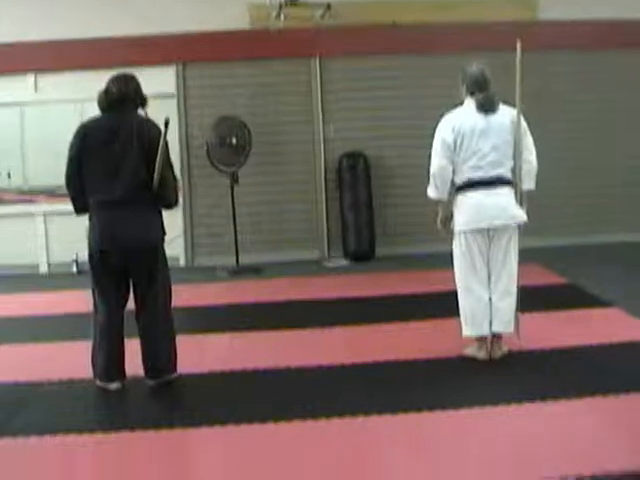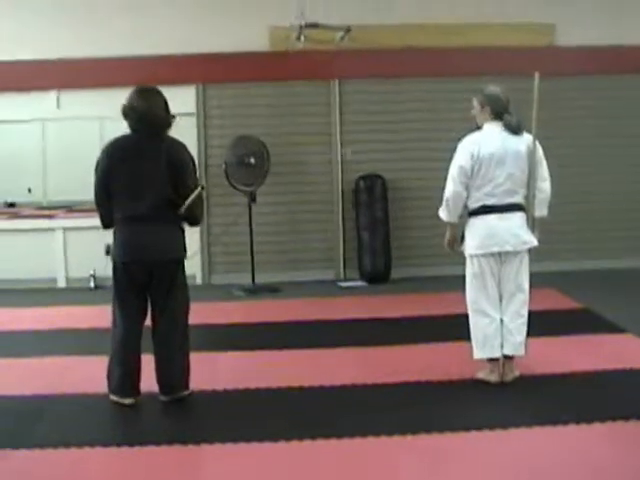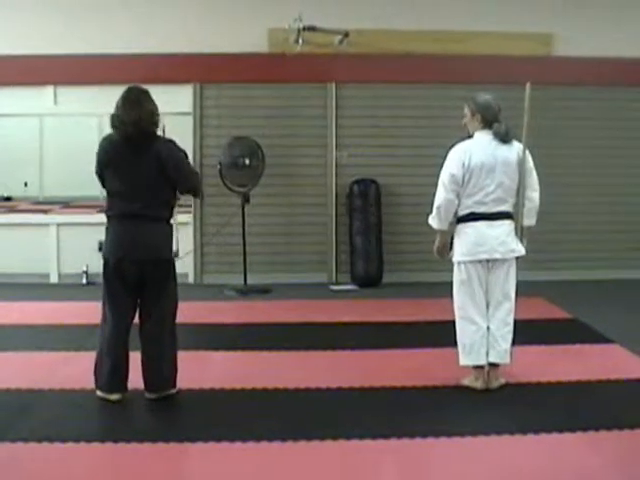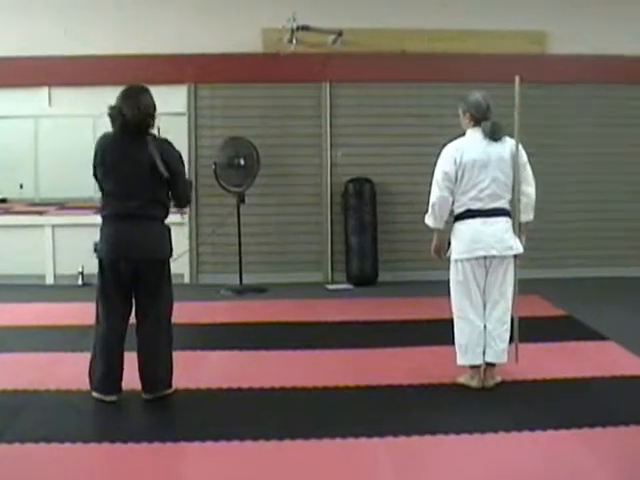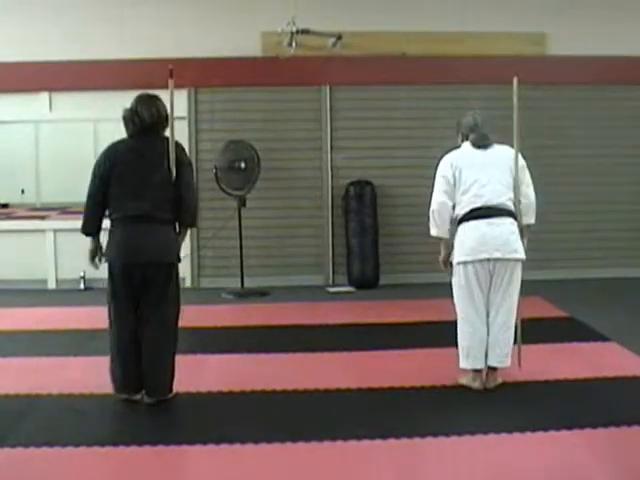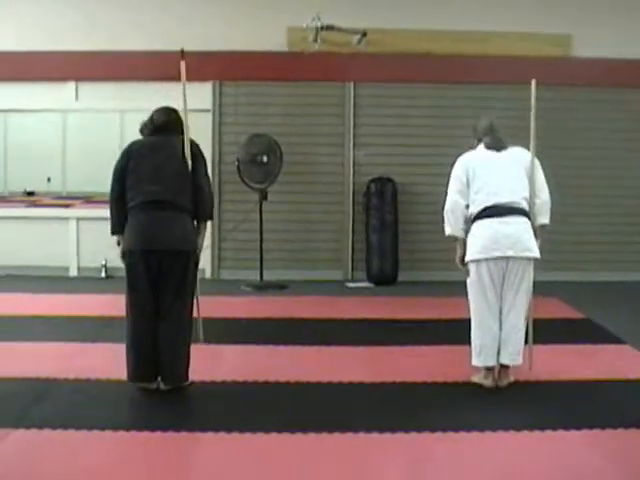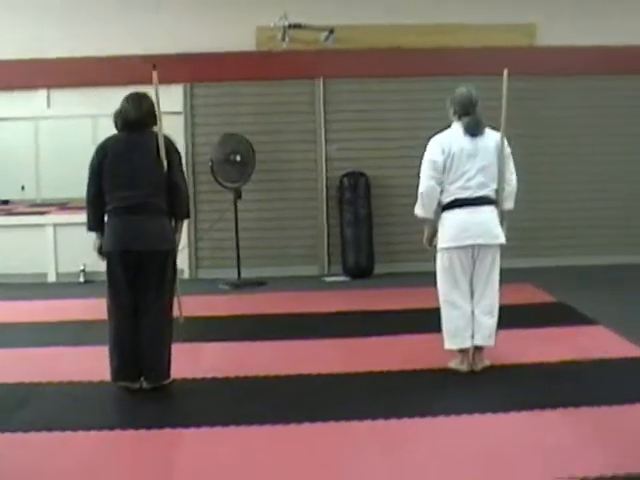
dt=0.5s
person 1, frame 1
left shoulder: (85, 132)
right shoulder: (147, 129)
left elbow: (73, 182)
right elbow: (165, 180)
right wrist: (168, 200)
left hip: (103, 228)
right hip: (143, 226)
left knee: (107, 305)
right knee: (153, 302)
left ankle: (108, 374)
right ankle: (159, 370)
person 1, frame 2
left shoulder: (113, 150)
right shoulder: (175, 150)
left elbow: (102, 199)
right elbow: (191, 199)
right wrist: (191, 218)
left hip: (127, 242)
right hip: (166, 242)
left knee: (126, 319)
right knee: (170, 318)
left ankle: (123, 389)
right ankle: (173, 386)
person 1, frame 3
left shoulder: (108, 147)
right shoulder: (165, 150)
right elbow: (194, 186)
left hip: (119, 239)
right hip: (156, 240)
left knee: (116, 315)
right knee: (158, 316)
left ankle: (110, 384)
right ankle: (159, 384)
person 1, frame 4
left shoulder: (104, 145)
right shoulder: (161, 149)
right elbow: (182, 194)
right wrist: (176, 197)
left hip: (114, 238)
right hip: (151, 239)
left knee: (110, 316)
right knee: (154, 315)
left ankle: (105, 386)
right ankle: (155, 384)
person 1, frame 5
left shoulder: (113, 152)
right shoulder: (174, 152)
left elbow: (95, 199)
right elbow: (187, 200)
left wrist: (94, 240)
right wrist: (180, 235)
left hip: (123, 242)
right hip: (161, 243)
left knee: (123, 319)
right knee: (160, 319)
left ankle: (129, 386)
right ankle: (158, 388)
person 1, frame 6
left shoulder: (132, 150)
right shoulder: (189, 148)
left elbow: (116, 196)
right elbow: (203, 193)
left wrist: (122, 237)
right wrist: (200, 233)
left hip: (140, 231)
right hip: (178, 232)
left knee: (140, 307)
right knee: (176, 307)
left ankle: (143, 375)
right ankle: (173, 376)
person 1, frame 7
left shoulder: (106, 148)
right shoulder: (164, 145)
left elbow: (94, 195)
right elbow: (179, 190)
left wrist: (99, 234)
right wrist: (177, 230)
left hip: (119, 232)
right hip: (157, 232)
left knee: (122, 307)
right knee: (156, 306)
left ankle: (127, 374)
right ankle: (155, 374)
person 2, frame 1
left shoulder: (452, 120)
right shoulder: (511, 116)
left elbow: (440, 167)
right elbow: (528, 160)
left wrist: (443, 206)
right wrist: (522, 196)
left hip: (470, 204)
right hip: (504, 201)
left knee: (472, 276)
right knee: (503, 273)
left ankle: (480, 343)
right ankle: (498, 340)
person 2, frame 2
left shoulder: (472, 143)
right shoulder: (527, 142)
left elbow: (456, 190)
right elbow: (542, 186)
left wrist: (451, 227)
right wrist: (533, 221)
left hip: (482, 227)
right hip: (515, 225)
left knee: (483, 299)
right knee: (515, 295)
left ankle: (492, 365)
right ankle: (509, 364)
person 2, frame 3
left shoulder: (462, 151)
right shoulder: (518, 151)
left elbow: (446, 198)
right elbow: (531, 196)
left wrist: (441, 235)
right wrist: (522, 230)
left hip: (470, 235)
right hip: (504, 234)
left knee: (471, 306)
right knee: (502, 304)
left ankle: (478, 373)
right ankle: (494, 372)
person 2, frame 4
left shoulder: (455, 150)
right shoulder: (511, 147)
left elbow: (440, 196)
right elbow: (527, 192)
left wrist: (438, 234)
right wrist: (520, 229)
left hip: (468, 233)
right hip: (501, 231)
left knee: (468, 304)
right knee: (499, 302)
left ankle: (473, 371)
right ankle: (491, 370)
person 2, frame 5
left shoulder: (452, 159)
right shoulder: (509, 153)
left elbow: (441, 205)
right elbow: (527, 197)
left wrist: (445, 245)
right wrist: (523, 234)
left hip: (472, 235)
right hip: (506, 233)
left knee: (471, 307)
right knee: (503, 306)
left ankle: (475, 372)
right ankle: (493, 371)
person 2, frame 6
left shoulder: (467, 160)
right shoulder: (524, 156)
left elbow: (454, 205)
right elbow: (542, 198)
left wrist: (460, 244)
right wrist: (536, 234)
left hip: (485, 233)
right hip: (520, 231)
left knee: (484, 305)
right knee: (515, 305)
left ankle: (486, 370)
right ankle: (505, 369)
person 2, frame 7
left shoulder: (441, 141)
right shoulder: (495, 139)
left elbow: (429, 187)
right elbow: (509, 182)
left wrist: (429, 224)
right wrist: (500, 214)
left hip: (455, 221)
right hip: (487, 219)
left knee: (454, 290)
right knee: (486, 289)
left ankle: (462, 354)
right ankle: (479, 353)
